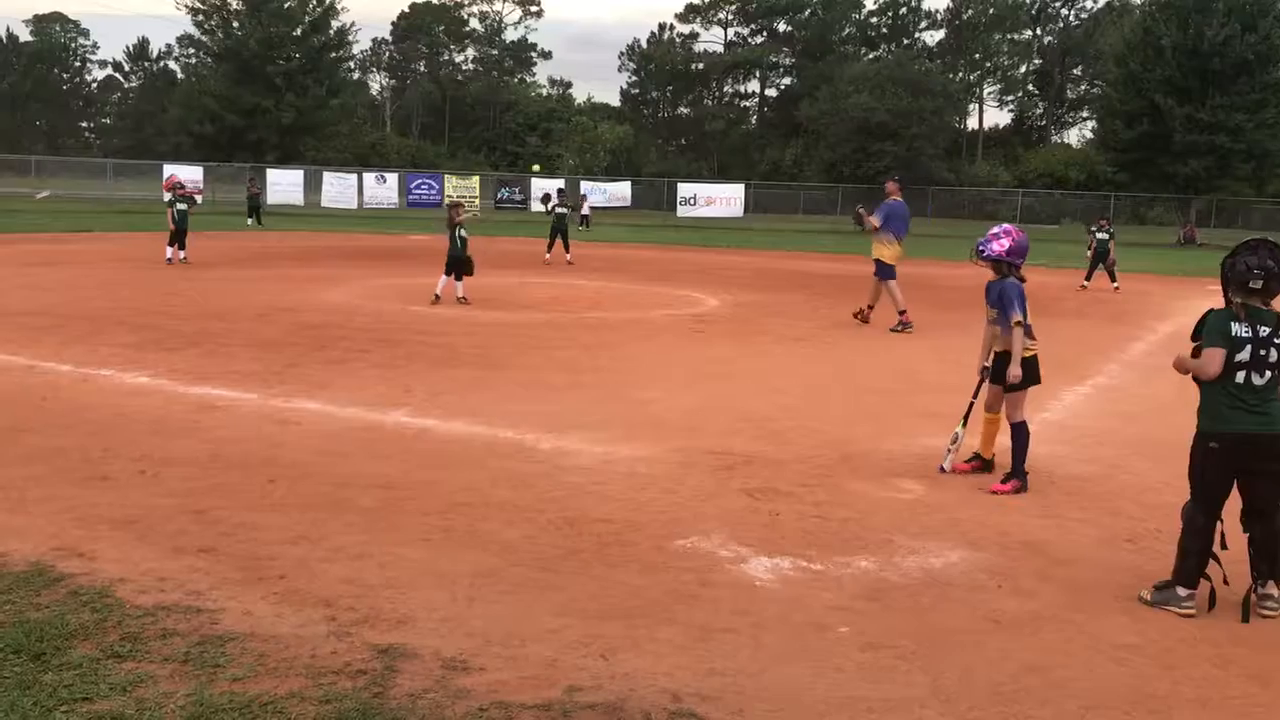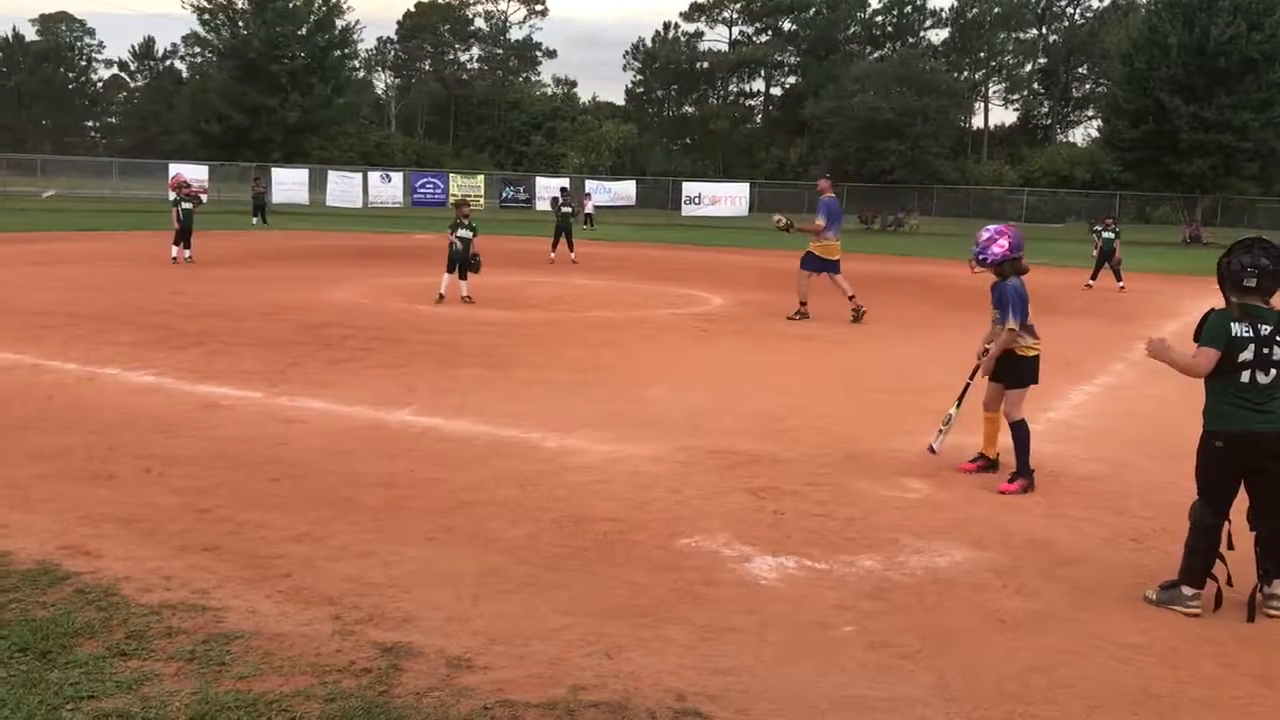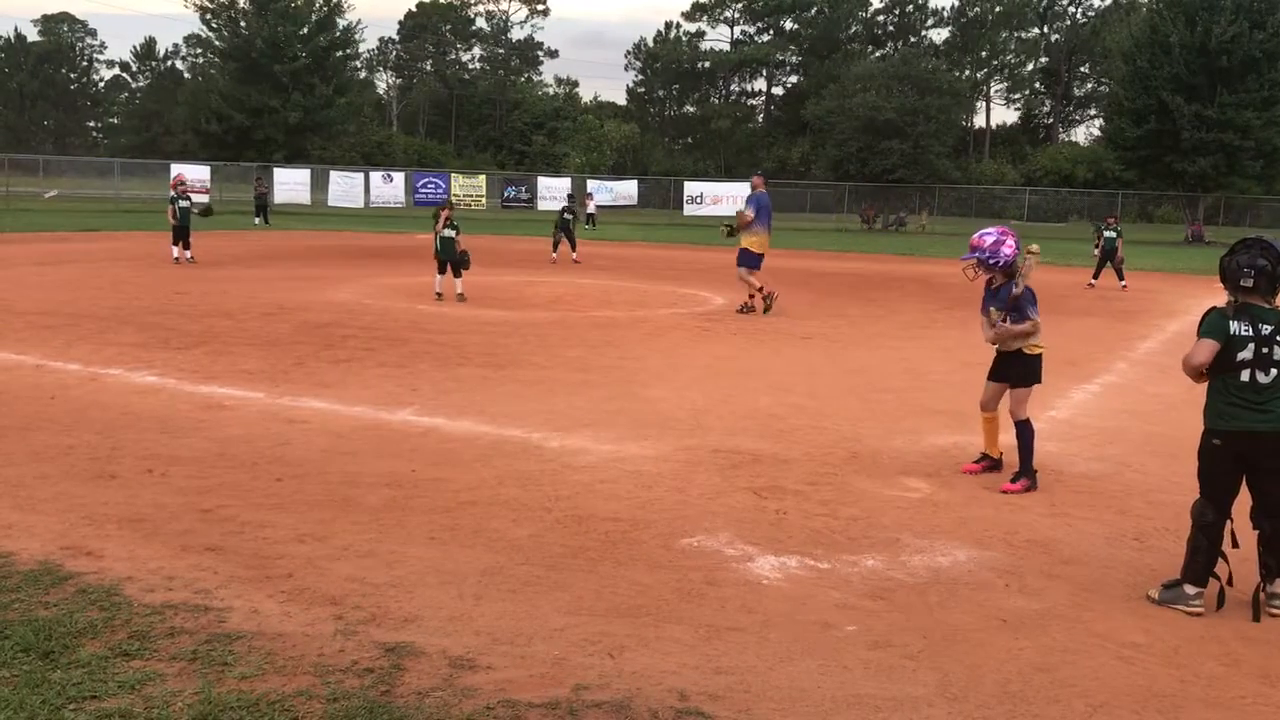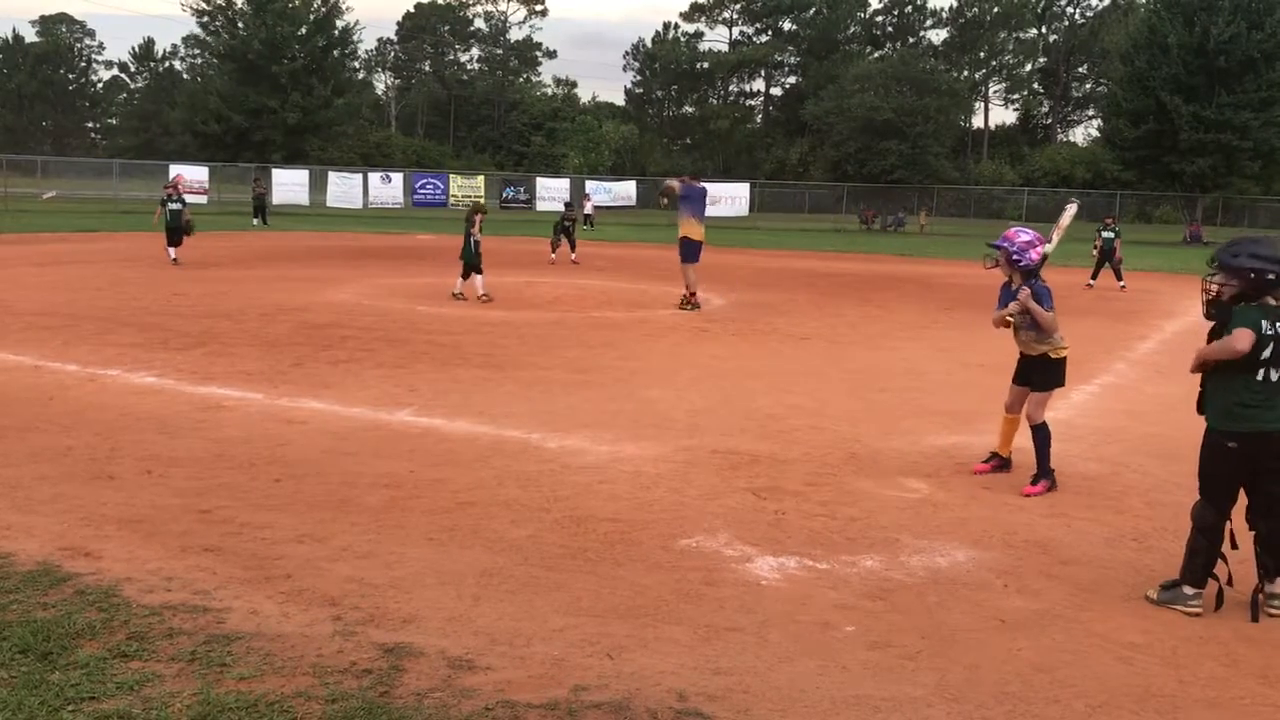
dt=0.7s
person 1, frame 1
left shoulder: (1221, 319)
left elbow: (1209, 369)
left wrist: (1183, 362)
left hip: (1220, 434)
left knee: (1202, 512)
left ankle: (1183, 590)
person 1, frame 2
left shoulder: (1222, 320)
left elbow: (1199, 367)
left wrist: (1166, 352)
left hip: (1225, 434)
left knee: (1209, 511)
left ankle: (1189, 589)
person 1, frame 3
left shoulder: (1222, 318)
left elbow: (1195, 360)
left wrist: (1200, 375)
left hip: (1225, 432)
left knee: (1211, 510)
left ankle: (1191, 588)
person 1, frame 4
left shoulder: (1245, 314)
left elbow: (1239, 344)
left wrist: (1202, 354)
left hip: (1231, 431)
left knee: (1212, 510)
left ankle: (1190, 588)
person 2, frame 1
left shoulder: (1010, 287)
right shoulder: (992, 285)
left elbow: (1017, 326)
left wrist: (1016, 363)
right wrist: (983, 359)
left hip: (1019, 357)
right hip: (1001, 355)
left knee: (1014, 414)
right knee: (991, 407)
left ankle: (1018, 476)
right ankle: (984, 457)
person 2, frame 2
left shoulder: (1011, 288)
right shoulder: (1000, 283)
left elbow: (1011, 330)
left wrist: (990, 358)
right wrist: (985, 343)
left hip: (1021, 356)
right hip: (1005, 354)
left knee: (1012, 412)
right knee: (990, 405)
left ankle: (1024, 475)
right ankle: (989, 456)
person 2, frame 3
left shoulder: (1018, 289)
right shoulder: (991, 285)
left elbow: (1035, 325)
right elbow: (985, 317)
left wrist: (1010, 330)
right wrist: (988, 333)
left hip: (1025, 355)
right hip: (1004, 353)
left knee: (1017, 411)
right knee: (987, 404)
left ankle: (1027, 475)
right ankle: (992, 456)
person 2, frame 4
left shoulder: (1038, 290)
right shoulder: (1008, 288)
left elbow: (1052, 326)
right elbow: (998, 322)
left wrist: (1030, 303)
right wrist: (1007, 311)
left hip: (1049, 358)
right hip: (1028, 356)
left knee: (1034, 414)
right knee: (1011, 407)
left ankle: (1045, 476)
right ankle: (1001, 456)
